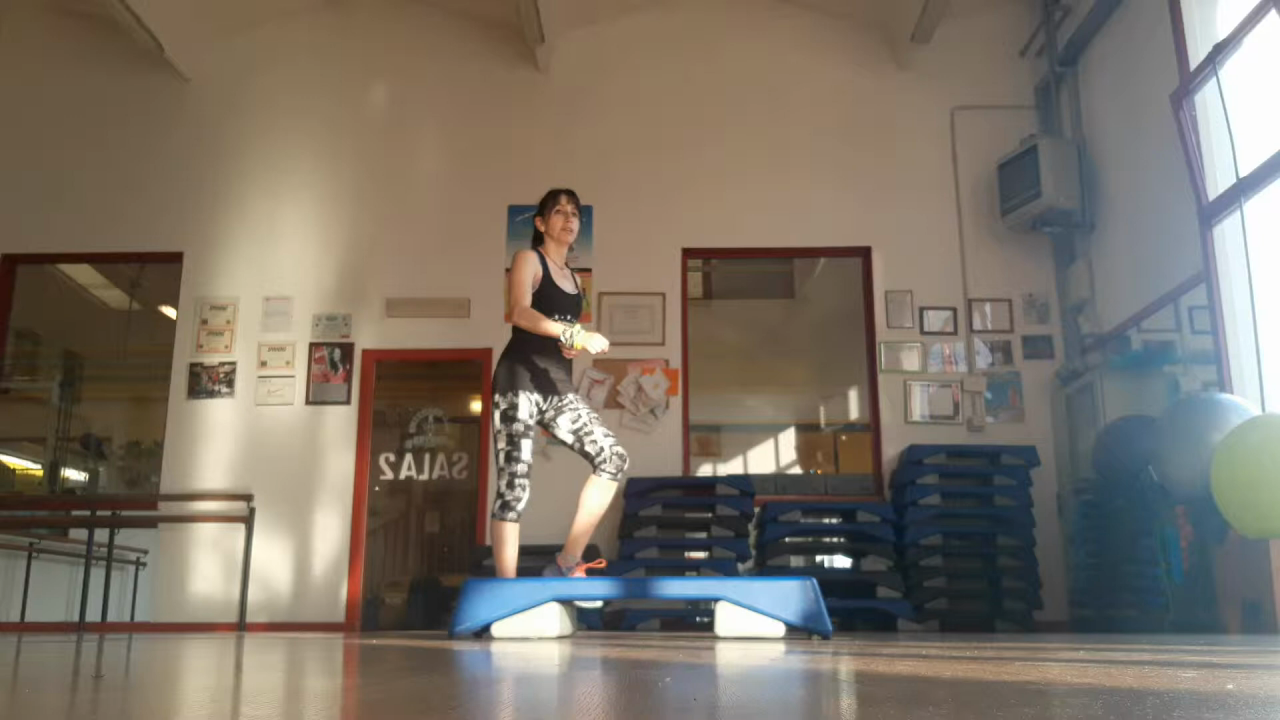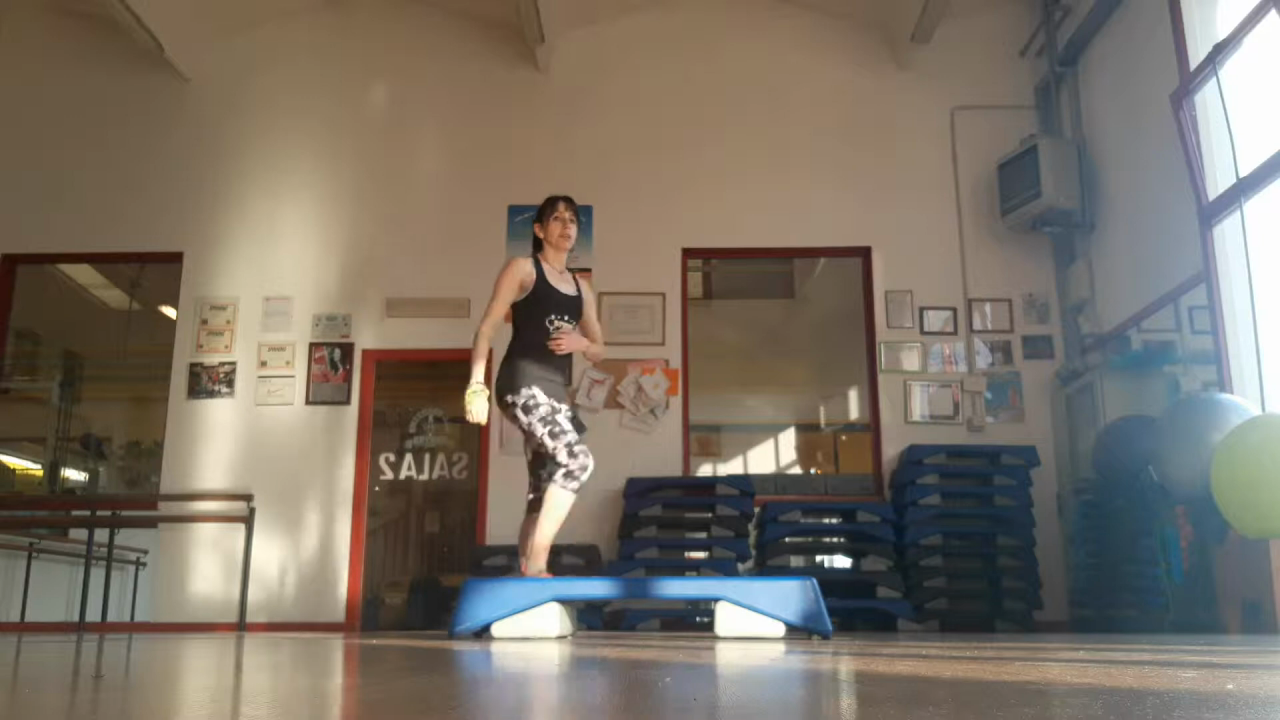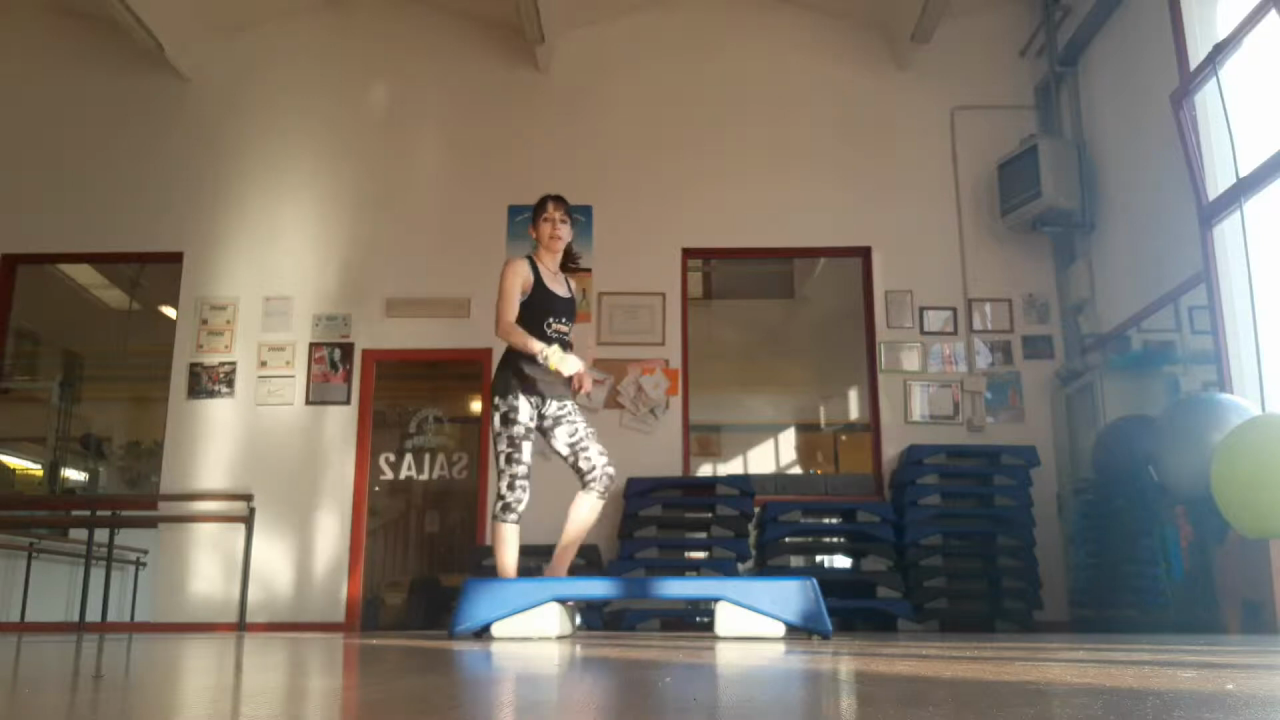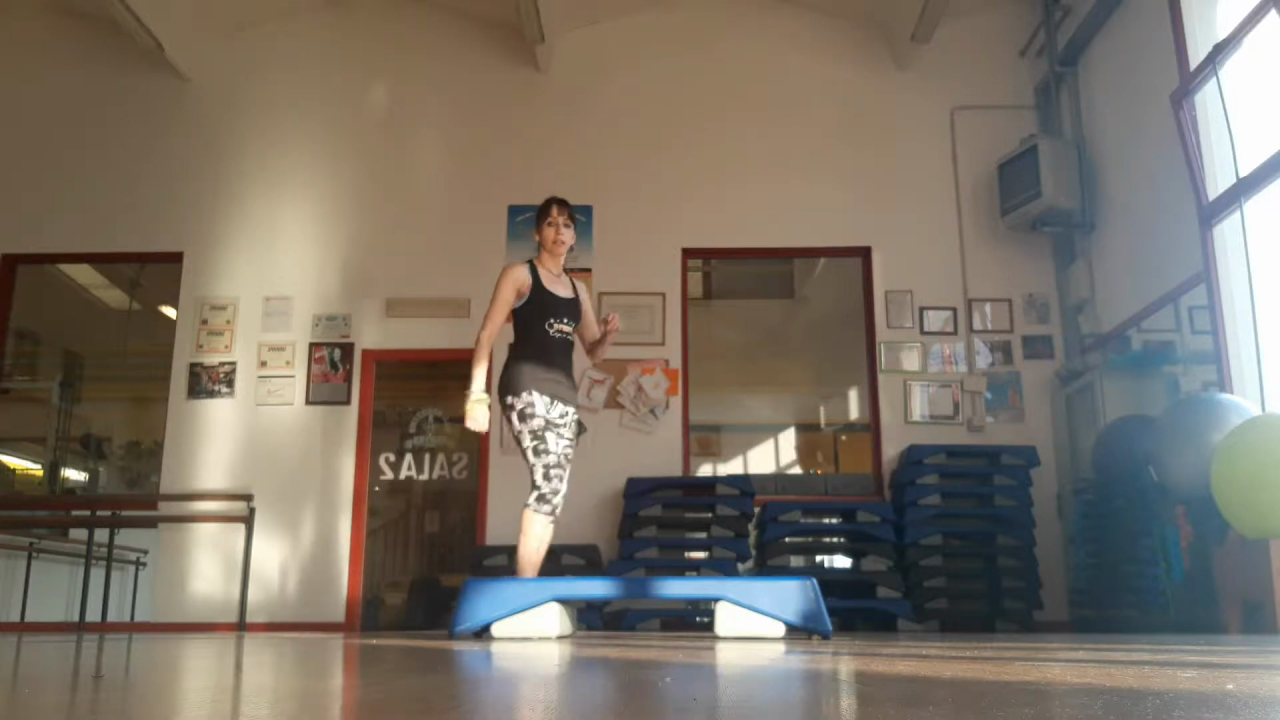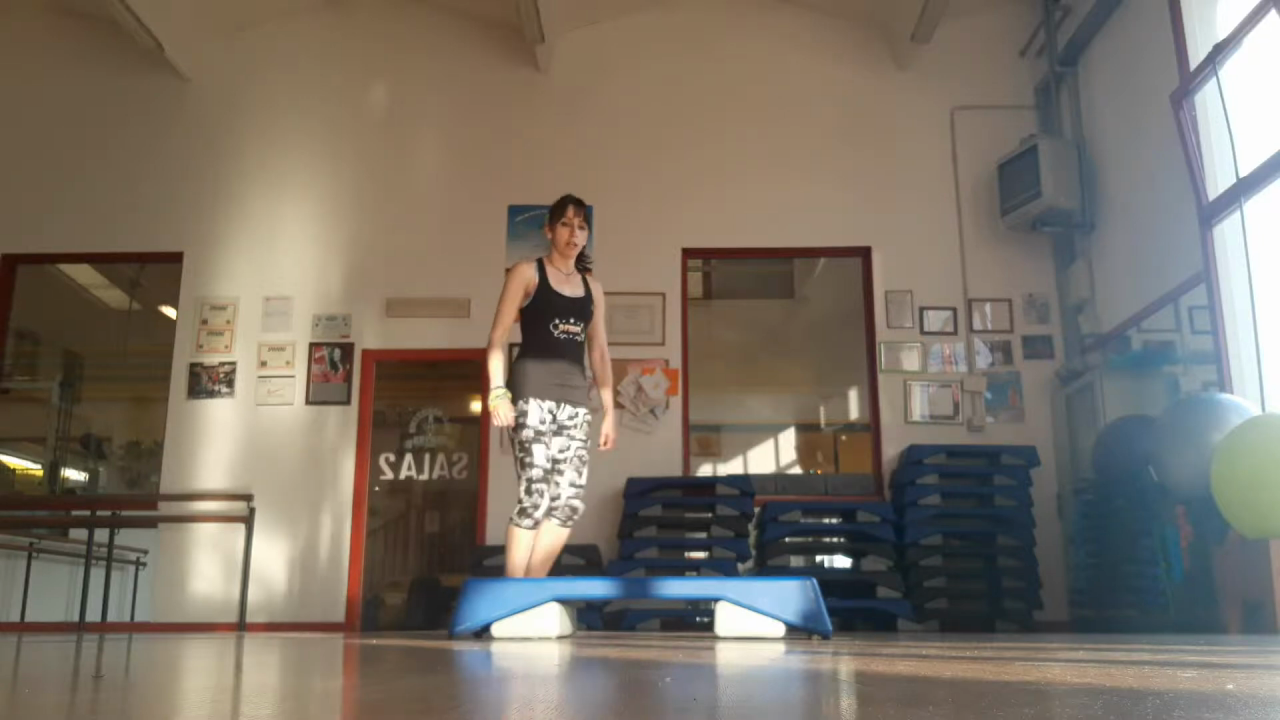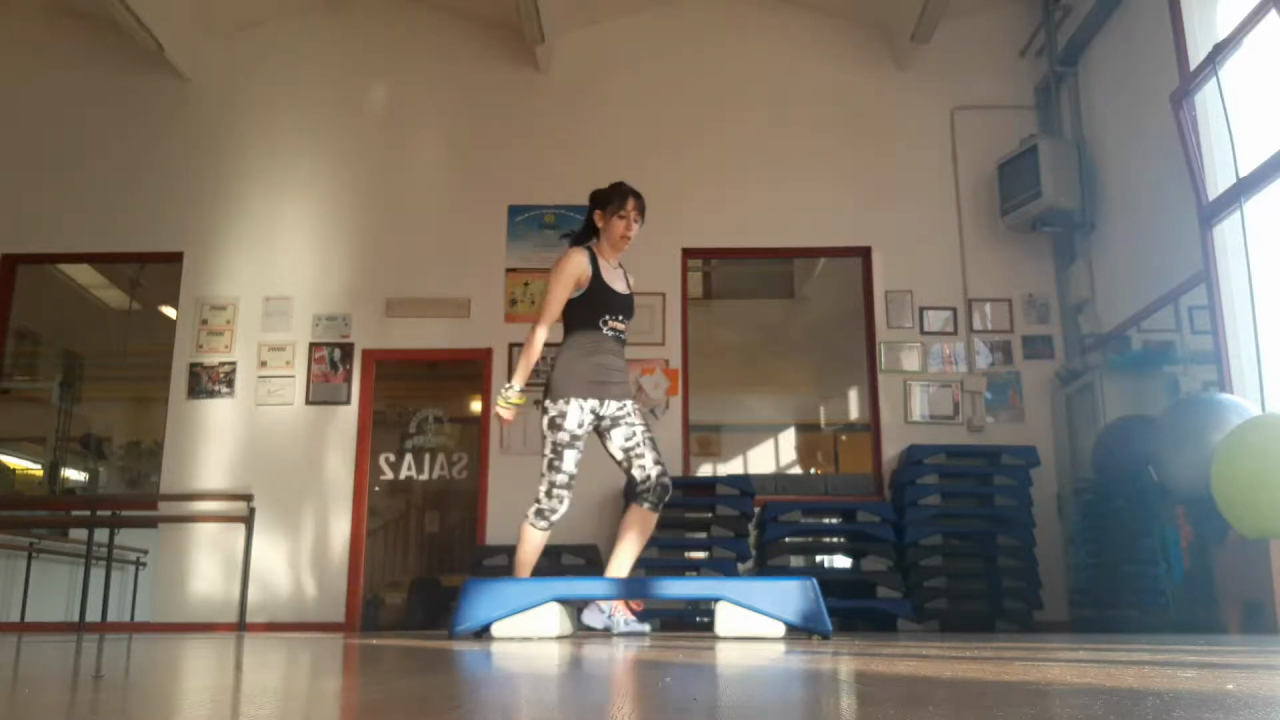
dt=0.4s
person 1, frame 1
left shoulder: (574, 279)
right shoulder: (528, 260)
right elbow: (520, 312)
left wrist: (576, 342)
right wrist: (574, 335)
left hip: (557, 386)
right hip: (519, 381)
left knee: (613, 458)
right knee: (514, 486)
left ankle: (567, 563)
person 1, frame 2
left shoulder: (581, 287)
right shoulder: (522, 268)
left elbow: (598, 350)
right elbow: (487, 327)
left wrist: (580, 343)
right wrist: (476, 385)
left hip: (558, 392)
right hip: (521, 381)
left knee: (545, 492)
right knee: (578, 462)
right ankle: (534, 564)
person 1, frame 3
left shoulder: (568, 284)
right shoulder: (518, 268)
right elbow: (504, 326)
left wrist: (578, 366)
right wrist: (550, 355)
left hip: (556, 395)
right hip: (518, 387)
left knee: (601, 475)
right knee: (514, 490)
left ankle: (557, 573)
person 1, frame 4
left shoulder: (578, 289)
right shoulder: (519, 275)
left elbow: (595, 350)
right elbow: (486, 335)
left wrist: (608, 331)
right wrist: (477, 393)
left hip: (564, 394)
right hip: (524, 386)
left knee: (549, 489)
right knee: (550, 481)
person 1, frame 5
left shoulder: (592, 288)
right shoulder: (527, 273)
left elbow: (599, 352)
right elbow: (497, 339)
left wrist: (608, 410)
right wrist: (498, 391)
left hip: (574, 397)
right hip: (531, 392)
left knee: (569, 503)
right knee: (533, 495)
person 1, frame 6
left shoulder: (626, 278)
right shoulder: (576, 261)
right elbow: (543, 326)
right wrist: (513, 387)
left hip: (617, 392)
right hip: (574, 387)
left knee: (652, 485)
right knee: (555, 498)
left ankle: (606, 601)
